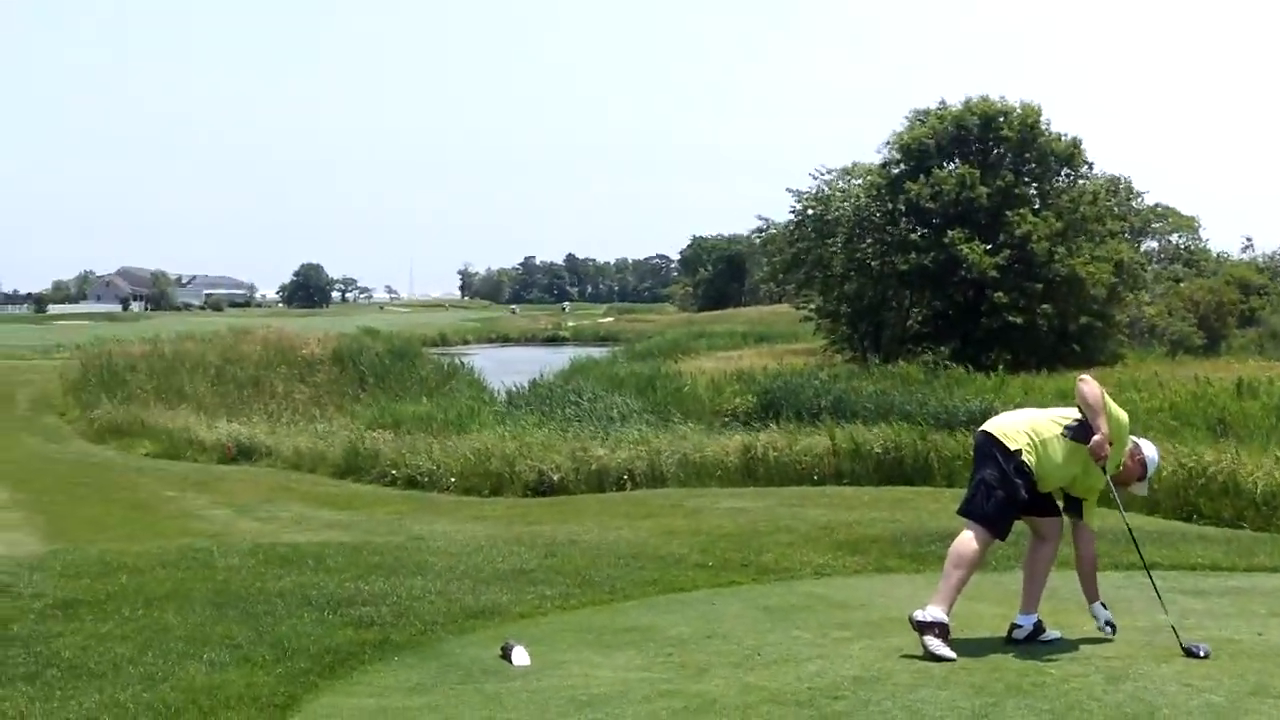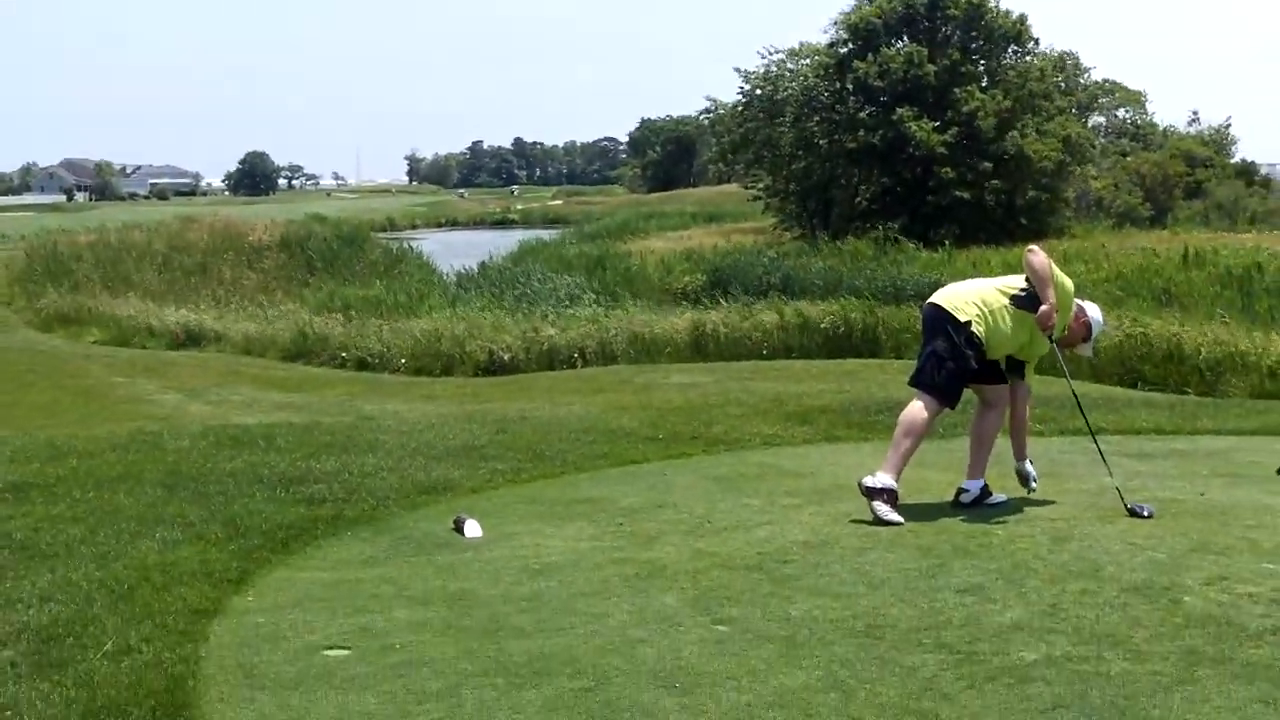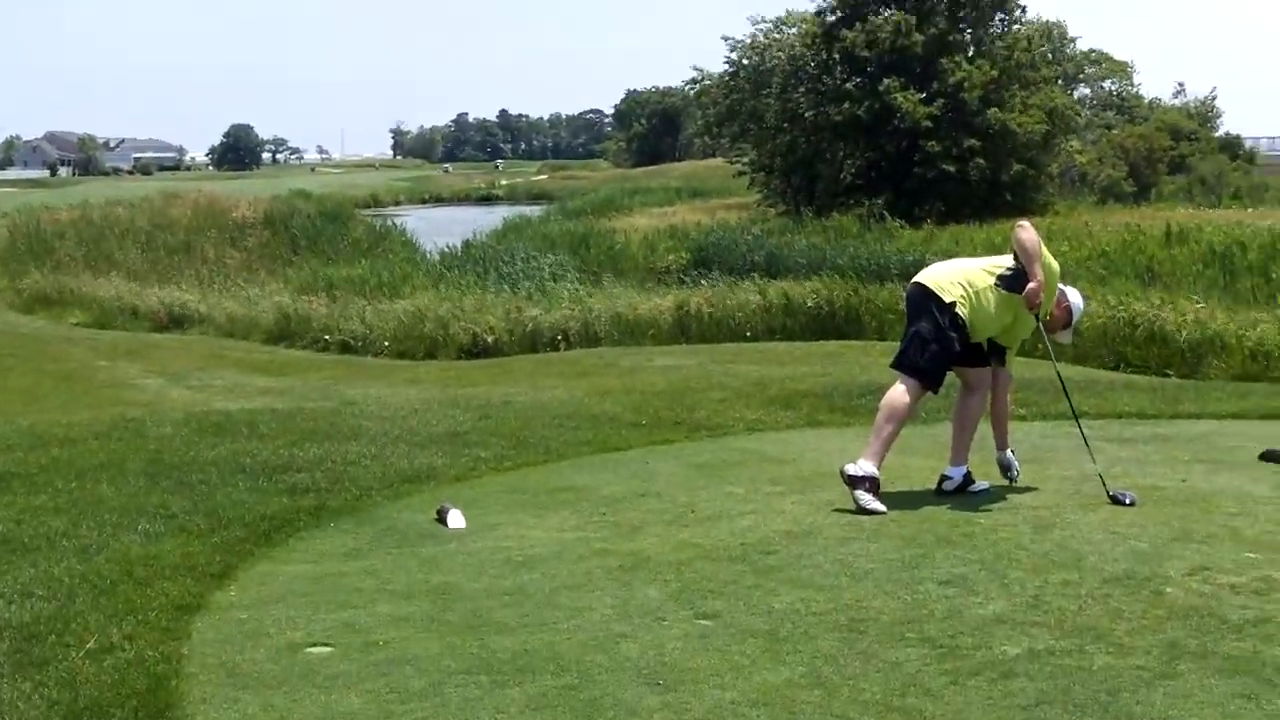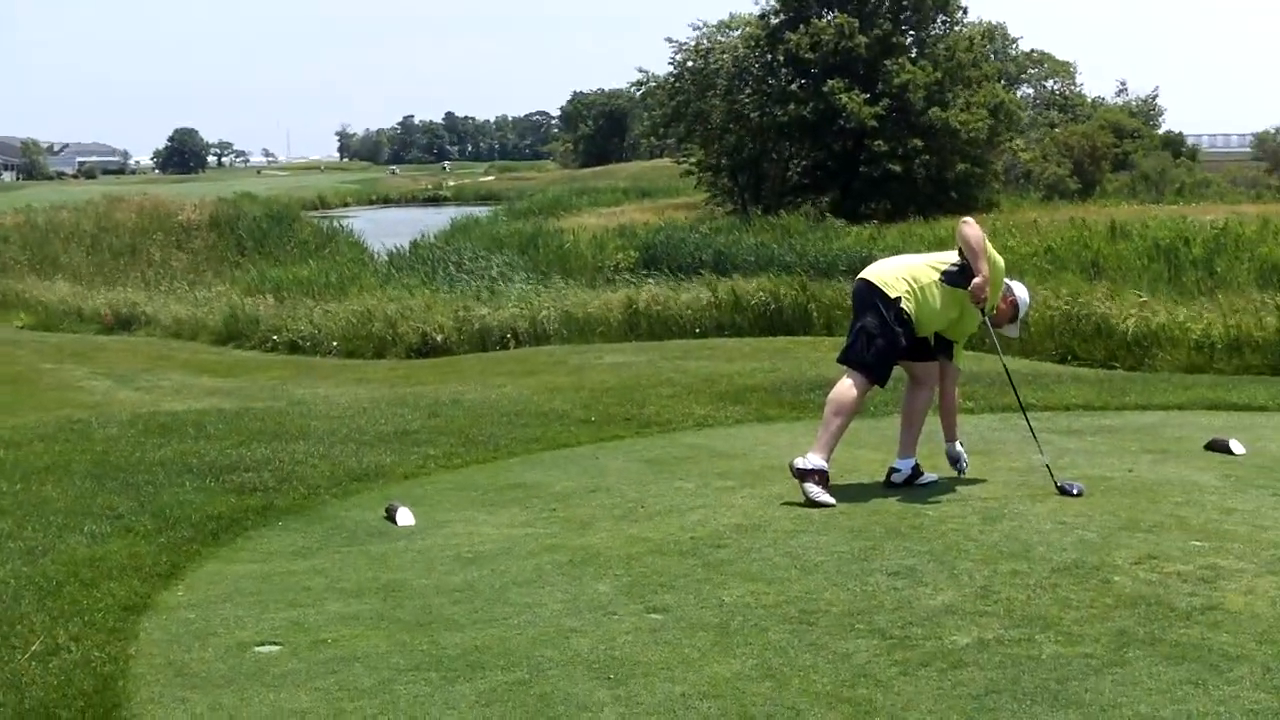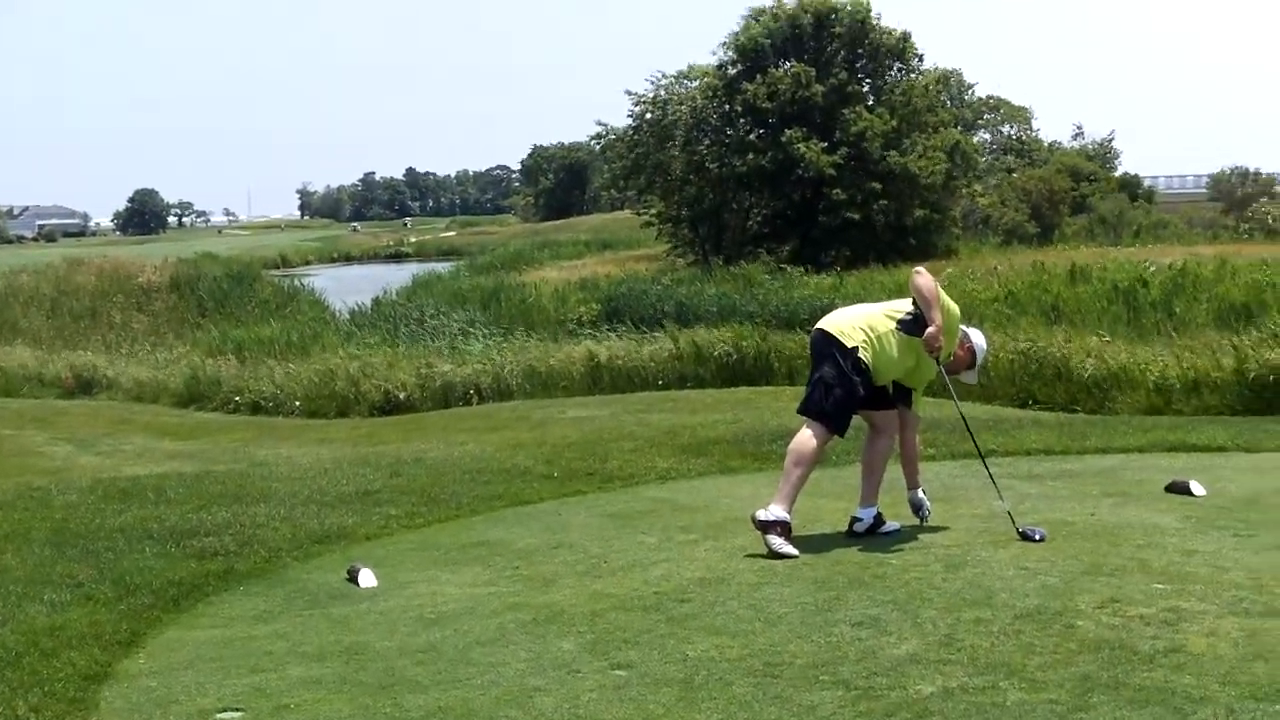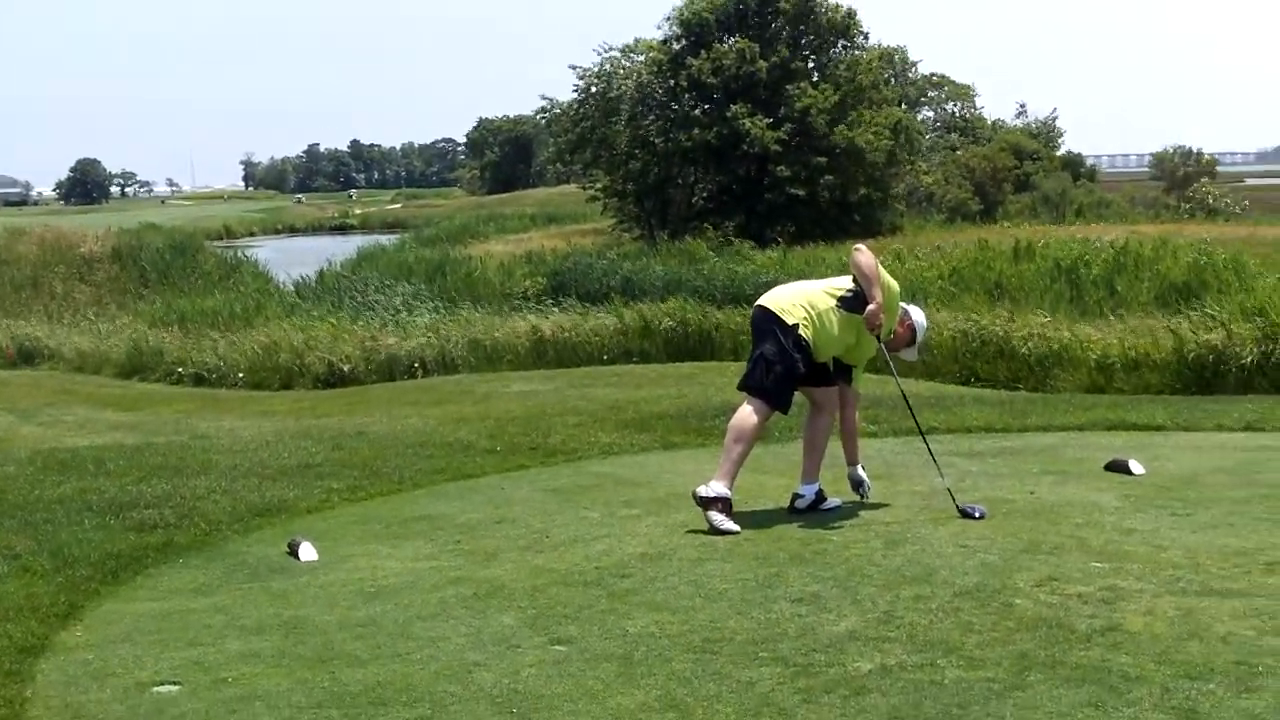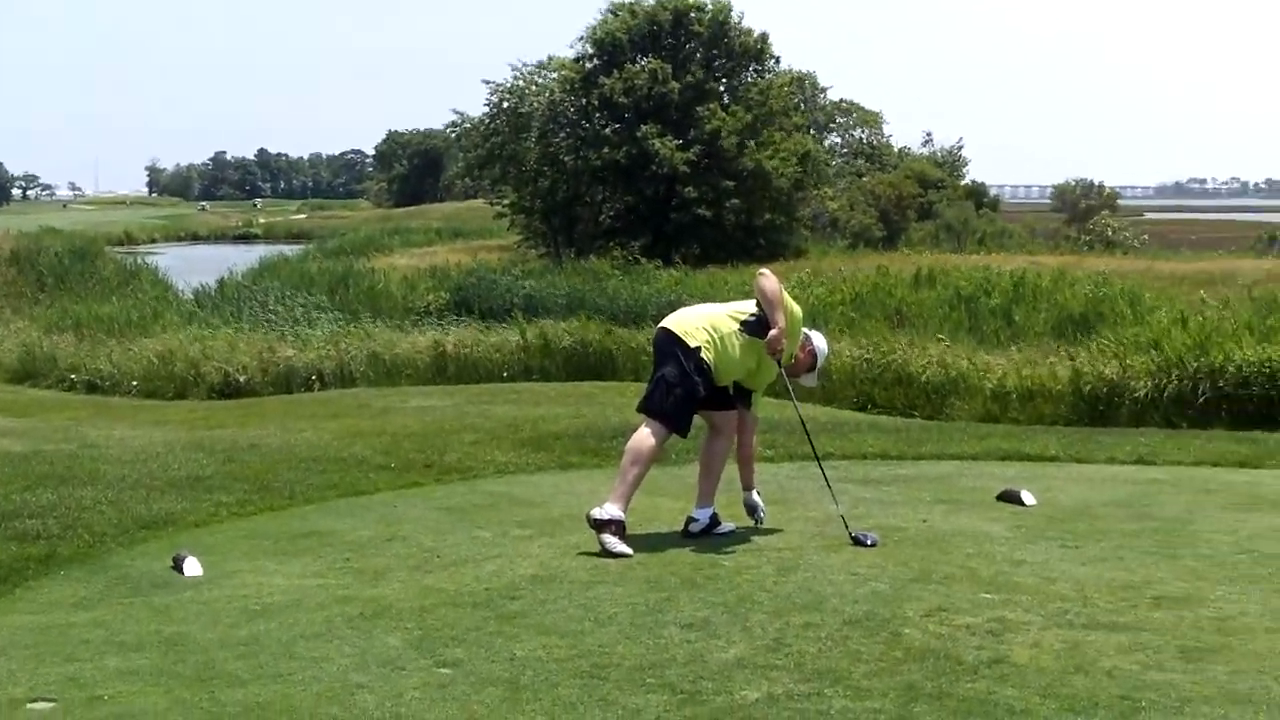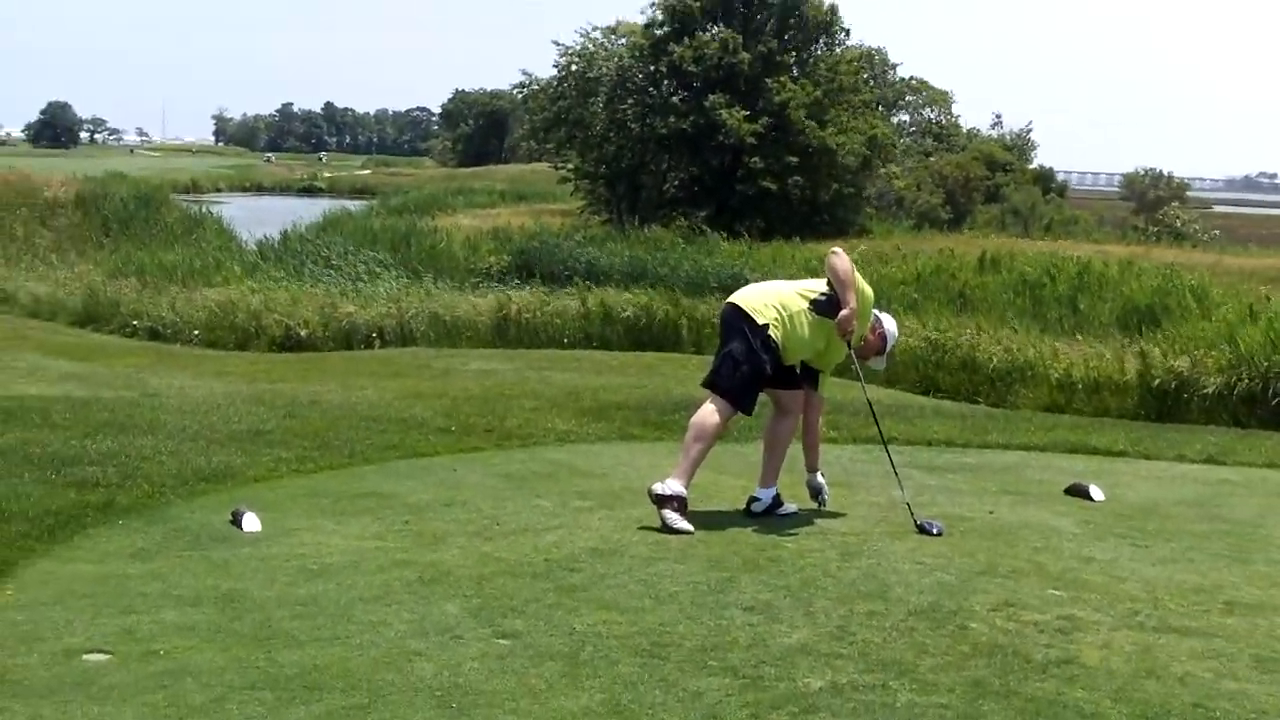
dt=0.3s
person 1, frame 1
left shoulder: (1090, 482)
right shoulder: (1118, 427)
left elbow: (1085, 546)
right elbow: (1084, 381)
left wrist: (1096, 605)
right wrist: (1101, 434)
right hip: (1008, 442)
left knee: (1050, 530)
right knee: (981, 531)
left ankle: (1025, 623)
right ankle: (933, 618)
person 1, frame 2
left shoulder: (1033, 344)
right shoulder: (1064, 292)
left elbow: (1019, 403)
right elbow: (1032, 252)
left wrist: (1022, 462)
right wrist: (1048, 303)
right hip: (957, 313)
left knee: (997, 397)
right knee: (932, 399)
left ankle: (972, 487)
right ankle: (882, 484)
person 1, frame 3
left shoulder: (1016, 326)
right shoulder: (1049, 274)
left elbow: (999, 390)
right elbow: (1022, 228)
left wrist: (1003, 450)
right wrist: (1036, 280)
right hip: (940, 294)
left knee: (979, 381)
right knee: (914, 383)
left ankle: (956, 474)
right ankle: (864, 471)
person 1, frame 4
left shoulder: (964, 321)
right shoulder: (995, 270)
left elbow: (947, 384)
right elbow: (966, 224)
left wrist: (952, 443)
right wrist: (981, 276)
right hip: (887, 289)
left knee: (926, 375)
right knee: (861, 378)
left ankle: (904, 467)
right ankle: (813, 464)
person 1, frame 5
left shoulder: (921, 369)
right shoulder: (951, 317)
left elbow: (908, 432)
right elbow: (918, 274)
left wrist: (915, 490)
right wrist: (935, 325)
right hip: (844, 339)
left knee: (886, 424)
right knee: (820, 428)
left ankle: (866, 516)
right ankle: (775, 516)
person 1, frame 6
left shoulder: (863, 345)
right shoulder: (891, 295)
left elbow: (847, 409)
right elbow: (859, 251)
left wrist: (854, 467)
right wrist: (875, 302)
right hip: (785, 315)
left knee: (827, 401)
right knee: (761, 404)
left ankle: (808, 492)
right ankle: (716, 492)
person 1, frame 7
left shoulder: (762, 370)
right shoulder: (793, 320)
left elbow: (745, 434)
right elbow: (763, 276)
left wrist: (749, 492)
right wrist: (778, 327)
right hip: (687, 338)
left knee: (726, 424)
right knee: (659, 427)
left ankle: (702, 516)
right ankle: (610, 514)
person 1, frame 8
left shoulder: (830, 352)
right shoulder: (864, 300)
left elbow: (811, 415)
right elbow: (836, 255)
left wrist: (813, 473)
right wrist: (849, 308)
right hip: (756, 316)
left knee: (792, 404)
right knee: (724, 404)
left ankle: (764, 496)
right ankle: (672, 491)
